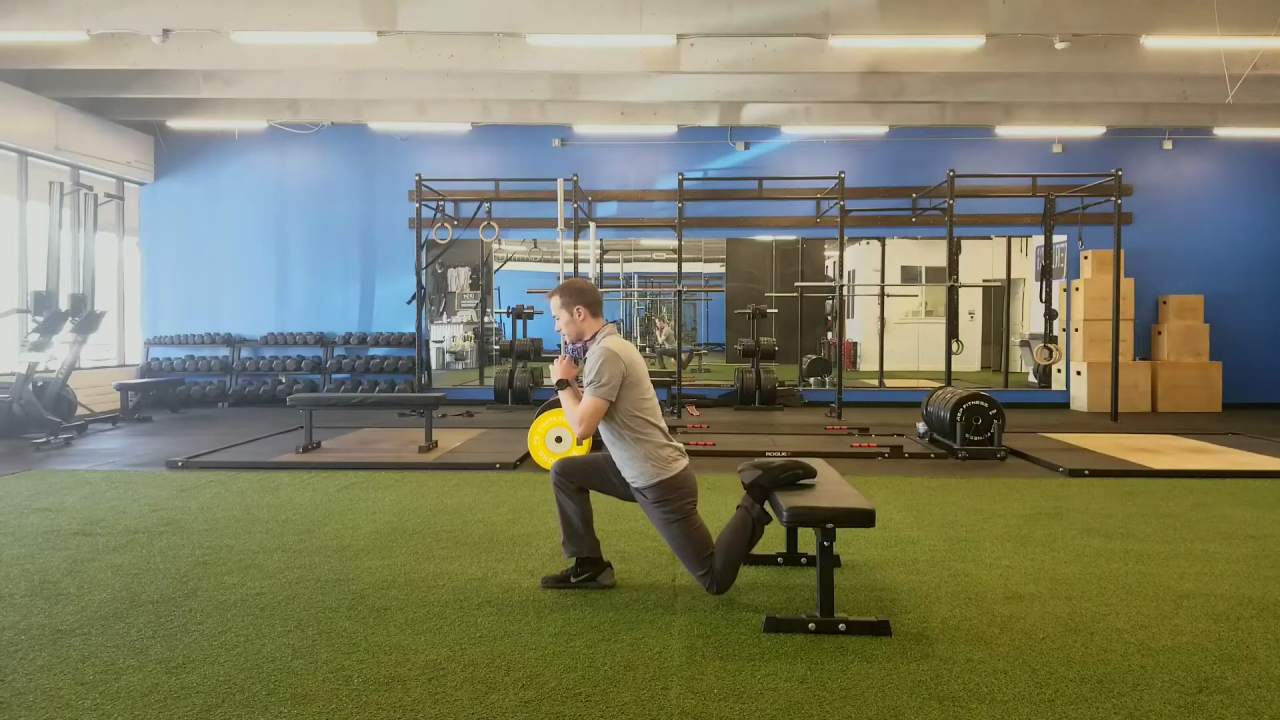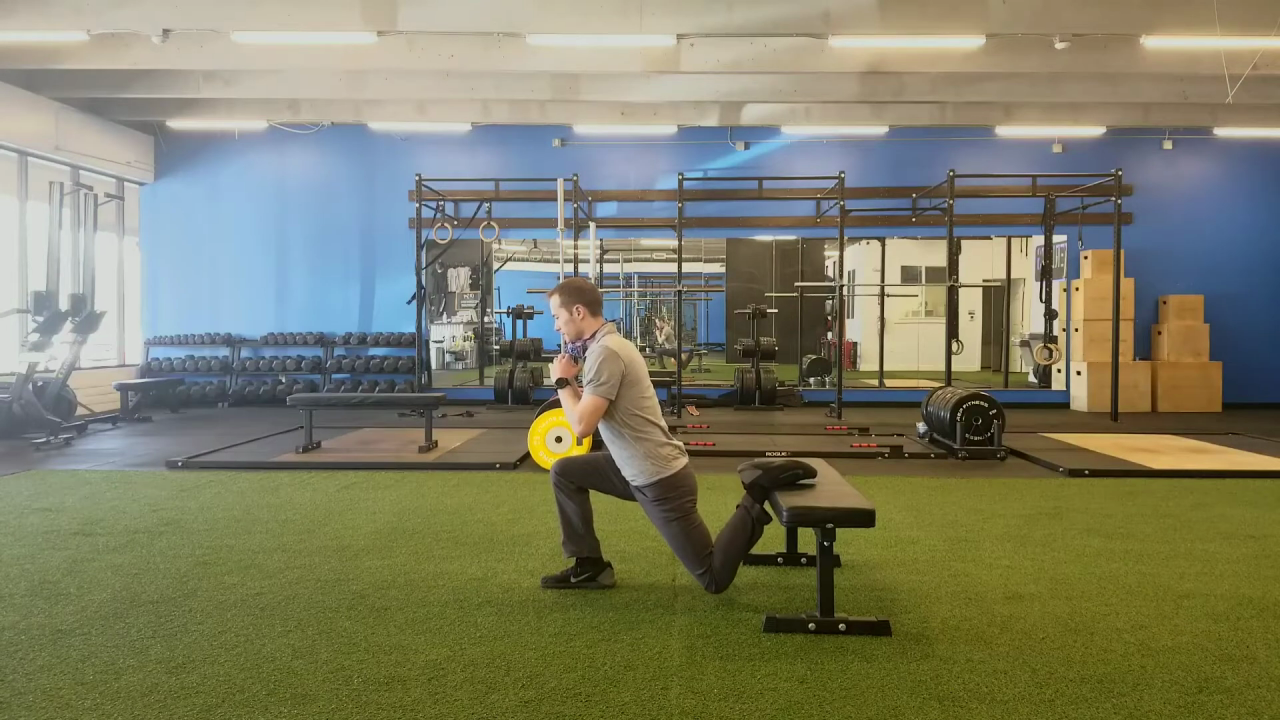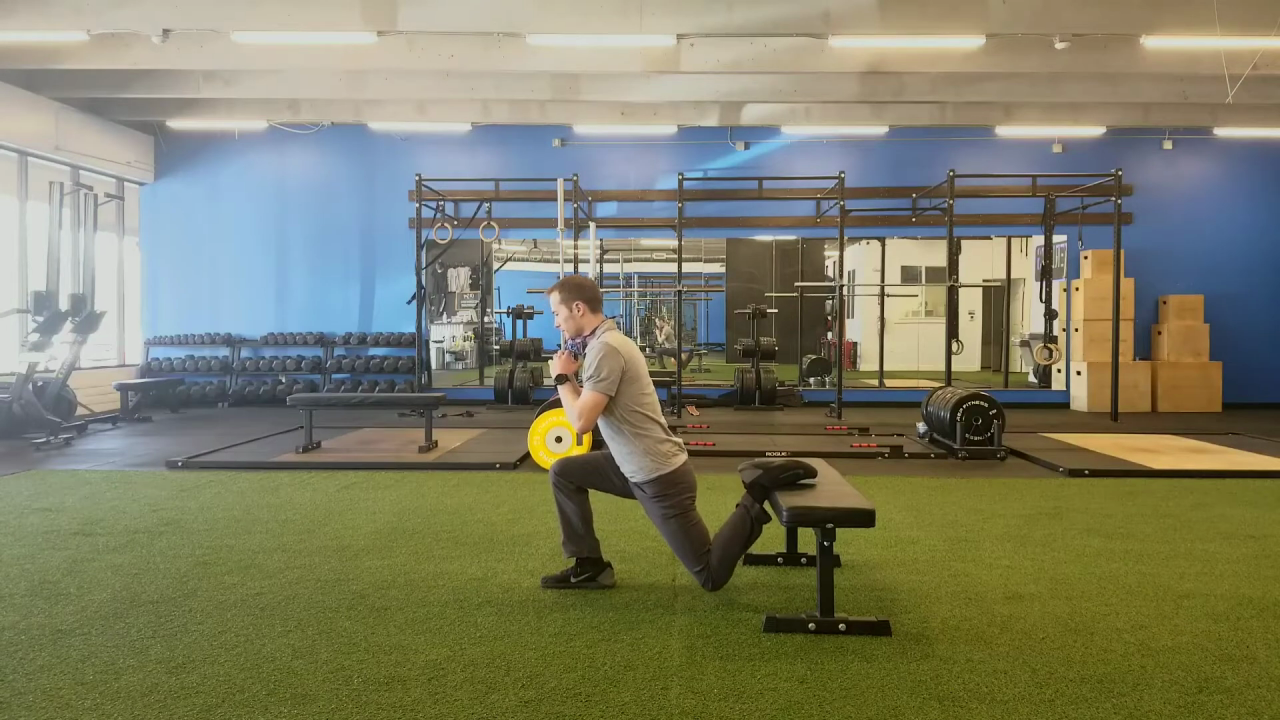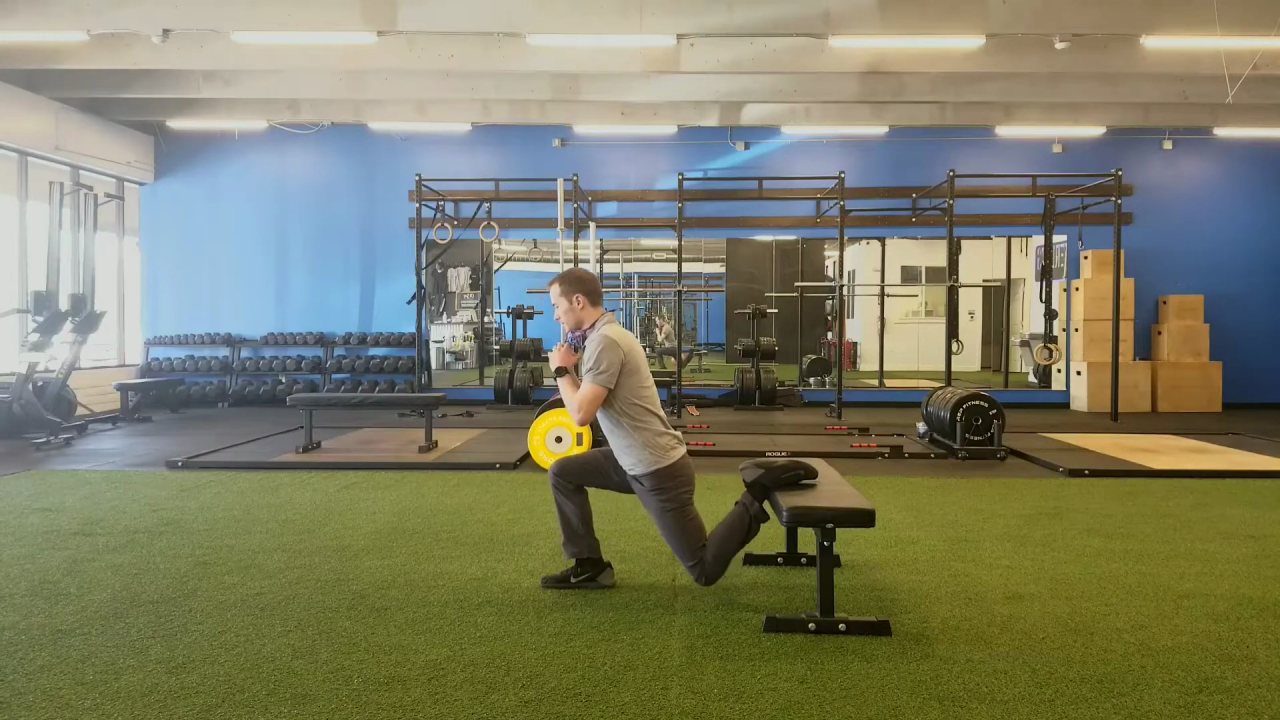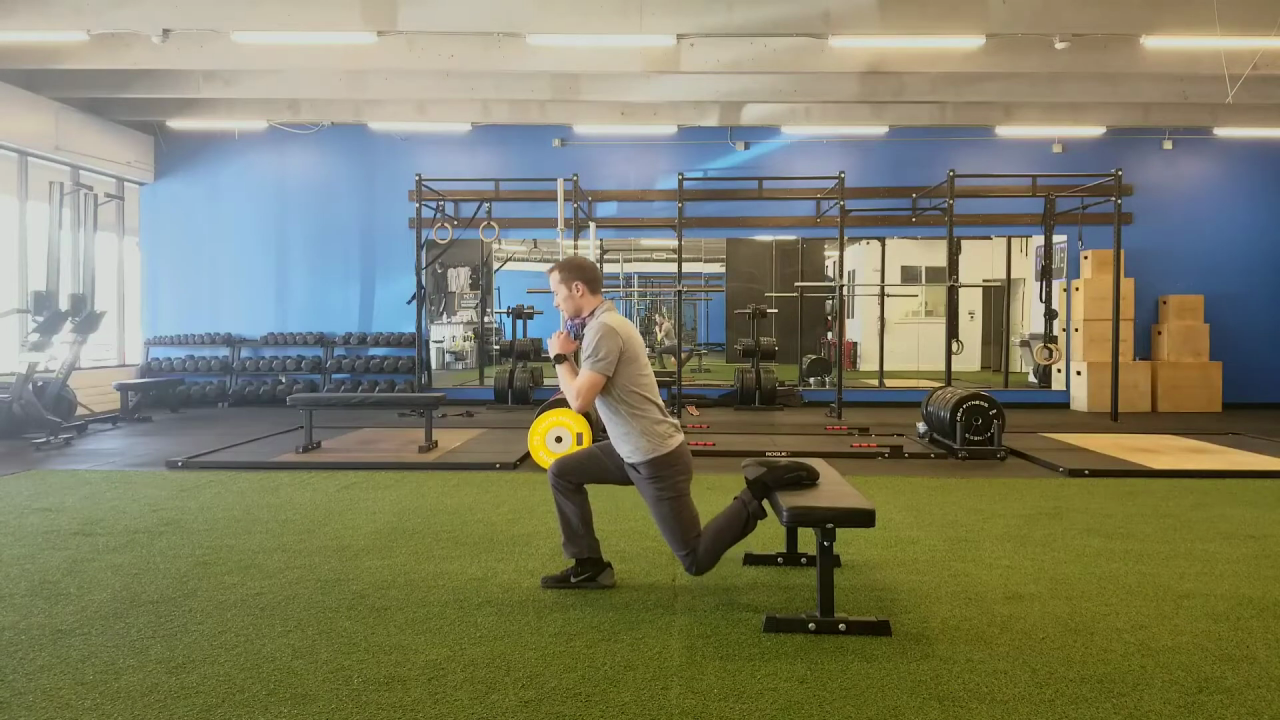
dt=0.1s
person 1, frame 1
left shoulder: (605, 354)
right shoulder: (608, 345)
left elbow: (582, 427)
right elbow: (591, 412)
left wrist: (562, 383)
right wrist: (571, 385)
left hip: (660, 481)
right hip: (643, 472)
left knee: (715, 578)
right knee: (564, 472)
left ankle: (758, 496)
right ankle: (589, 565)
person 1, frame 2
left shoulder: (605, 353)
right shoulder: (608, 344)
left elbow: (582, 426)
right elbow: (592, 412)
left wrist: (562, 382)
right wrist: (570, 383)
left hip: (660, 480)
right hip: (640, 469)
left knee: (713, 577)
right knee: (564, 473)
left ankle: (760, 493)
right ankle: (590, 565)
person 1, frame 3
left shoulder: (605, 349)
right shoulder: (608, 341)
left elbow: (582, 422)
right elbow: (590, 408)
left wrist: (562, 378)
right wrist: (570, 380)
left hip: (660, 477)
right hip: (641, 468)
left knee: (711, 574)
right knee: (564, 473)
left ankle: (759, 494)
right ankle: (590, 565)
person 1, frame 4
left shoulder: (604, 342)
right shoulder: (607, 334)
left elbow: (581, 415)
right elbow: (590, 402)
left wrist: (561, 371)
right wrist: (571, 372)
left hip: (659, 470)
right hip: (638, 460)
left knee: (704, 569)
right knee: (562, 474)
left ankle: (759, 493)
right ankle: (589, 565)
person 1, frame 5
left shoulder: (603, 329)
right shoulder: (606, 322)
left elbow: (580, 401)
right elbow: (588, 392)
left wrist: (560, 358)
right wrist: (569, 359)
left hip: (656, 458)
right hip: (637, 452)
left knee: (697, 559)
right knee: (562, 473)
left ankle: (759, 491)
right ankle: (589, 565)
